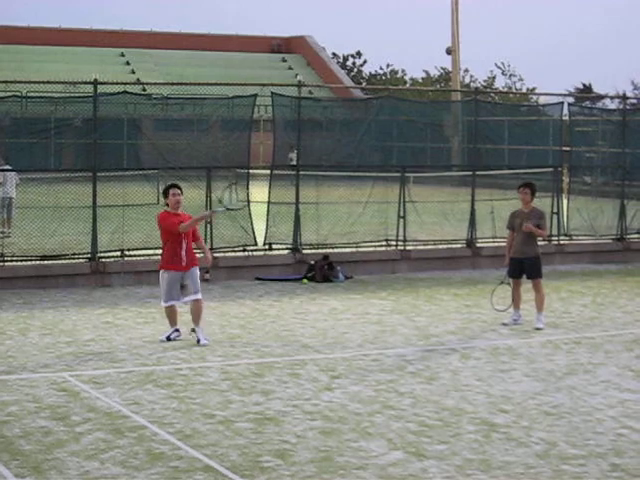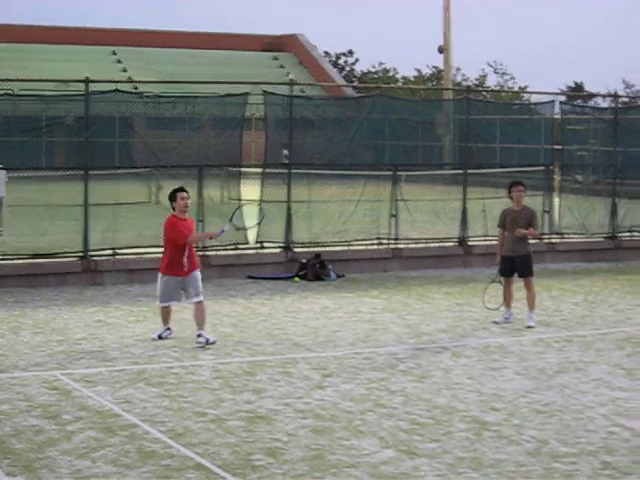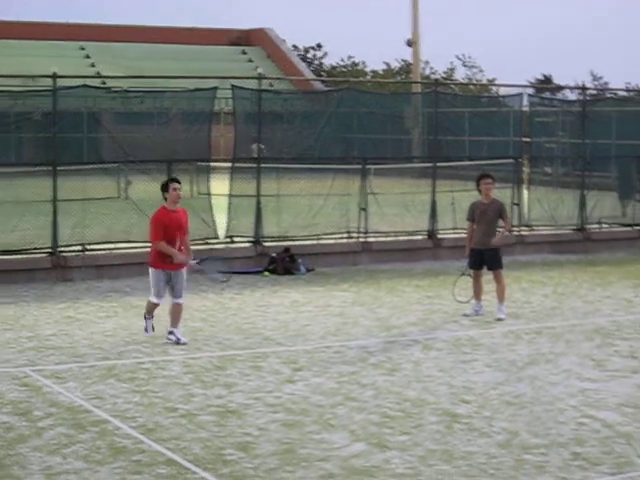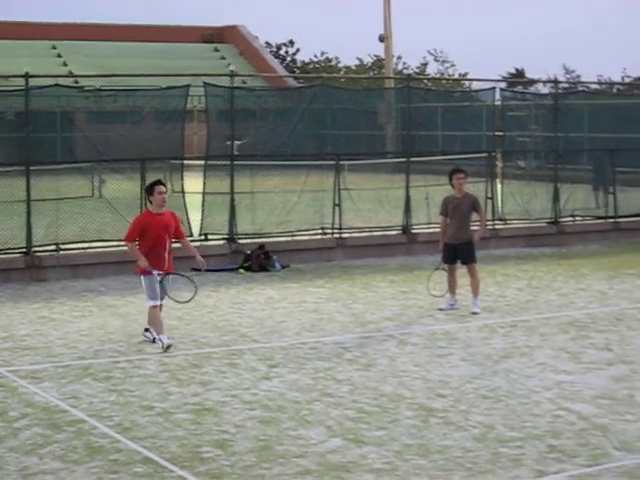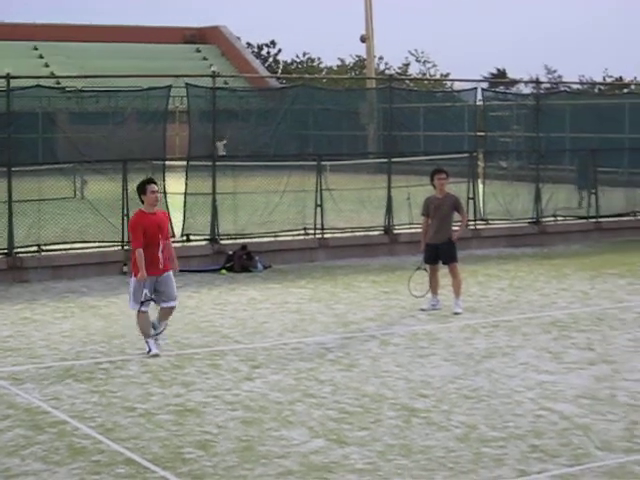
dt=0.3s
person 1, frame 1
left shoulder: (189, 217)
right shoulder: (163, 217)
left elbow: (197, 238)
right elbow: (181, 228)
left wrist: (206, 252)
right wrist: (200, 218)
left hip: (190, 265)
right hip: (170, 267)
left knee: (196, 298)
right knee: (168, 302)
left ankle: (197, 329)
right ankle: (174, 330)
person 1, frame 2
left shoulder: (189, 220)
right shoulder: (171, 222)
right elbow: (189, 239)
left wrist: (194, 259)
right wrist: (208, 234)
left hip: (190, 269)
right hip: (170, 271)
left knee: (199, 301)
right knee: (165, 303)
left ankle: (201, 335)
right ankle: (167, 329)
person 1, frame 3
left shoulder: (184, 213)
right shoulder: (159, 216)
right elbow: (157, 242)
left wrist: (188, 254)
right wrist: (176, 254)
left hip: (178, 265)
right hip: (159, 264)
left knee: (178, 300)
right knee: (156, 298)
left ankle: (173, 331)
right ankle: (148, 315)
person 1, frame 4
left shoulder: (172, 217)
right shoulder: (142, 219)
left elbow: (182, 238)
right elbow: (129, 240)
left wrist: (197, 256)
right wrist: (140, 258)
left hip: (166, 267)
right hip: (149, 269)
left knee: (159, 302)
right knee: (154, 303)
left ankle: (149, 329)
right ankle: (162, 338)
person 1, frame 5
left shoulder: (164, 216)
right shoulder: (137, 220)
right elbow: (137, 248)
left wrist: (173, 260)
right wrist: (141, 271)
left hip: (164, 269)
right hip: (144, 271)
left knee: (171, 303)
right knee: (142, 308)
left ankle: (156, 326)
right ankle: (149, 341)
person 2, frame 1
left shoulder: (539, 214)
right shoulder: (514, 215)
left elbow: (544, 234)
right elbow: (510, 236)
left wrist: (533, 229)
right wrist: (507, 255)
left hip: (532, 255)
right hip: (516, 255)
left knee: (537, 285)
right knee: (516, 284)
left ankle: (540, 317)
right ankle: (516, 315)
person 2, frame 2
left shoulder: (530, 212)
right shoulder: (505, 213)
left elbow: (536, 232)
right elbow: (501, 234)
left wrist: (526, 232)
right wrist: (498, 254)
left hip: (523, 254)
right hip: (507, 254)
left knee: (528, 284)
right knee: (507, 283)
left ankle: (531, 316)
right ankle: (508, 313)
person 2, frame 3
left shoulder: (498, 205)
right shoulder: (474, 206)
left elbow: (507, 224)
right elbow: (470, 227)
left wrist: (500, 236)
right wrist: (468, 246)
left hip: (492, 247)
right hip: (476, 247)
left knee: (498, 276)
right knee: (476, 275)
left ankle: (501, 308)
right ankle: (478, 306)
person 2, frame 4
left shoulder: (472, 199)
right shoulder: (447, 200)
left elbow: (482, 216)
right elbow: (444, 222)
left wrist: (479, 232)
right wrist: (441, 241)
left hip: (466, 241)
right hip: (449, 241)
left knee: (472, 270)
right knee: (451, 270)
left ankle: (476, 302)
right ankle: (452, 300)
person 2, frame 5
left shoulder: (453, 199)
right shoulder: (428, 201)
left elbow: (464, 216)
right elbow: (425, 222)
left wrist: (459, 231)
right wrist: (423, 241)
left hip: (447, 241)
right hip: (431, 241)
left knee: (454, 270)
right knee: (432, 270)
left ankle: (458, 302)
right ankle: (434, 301)
